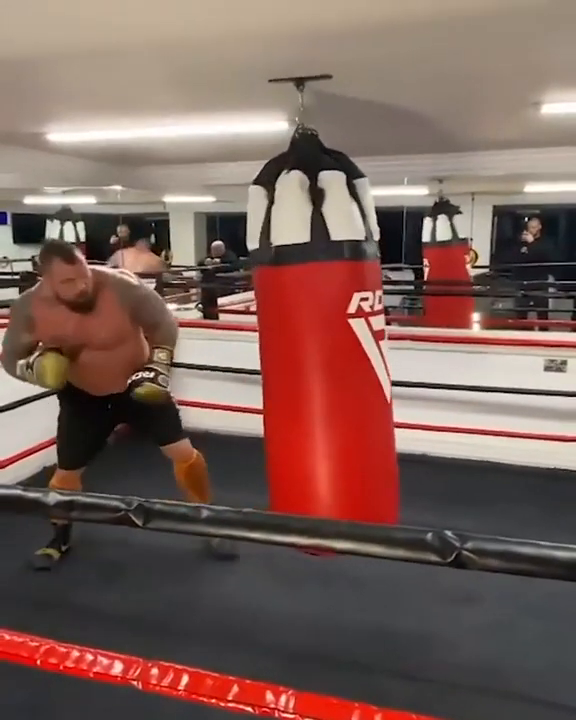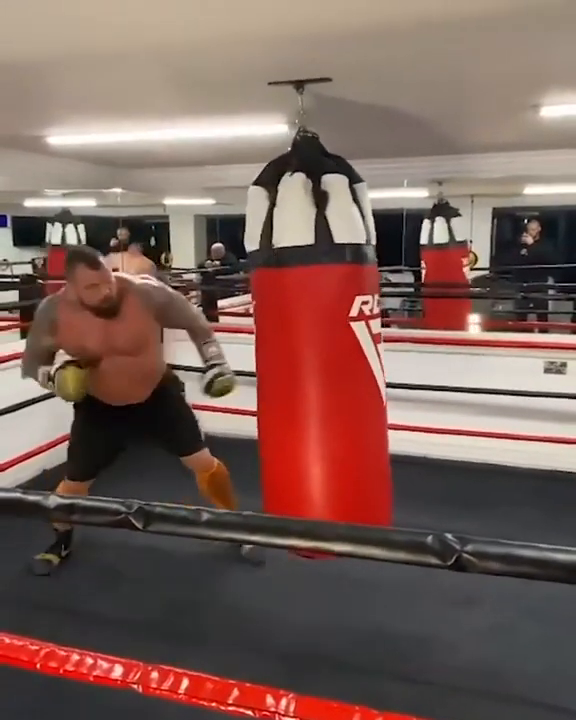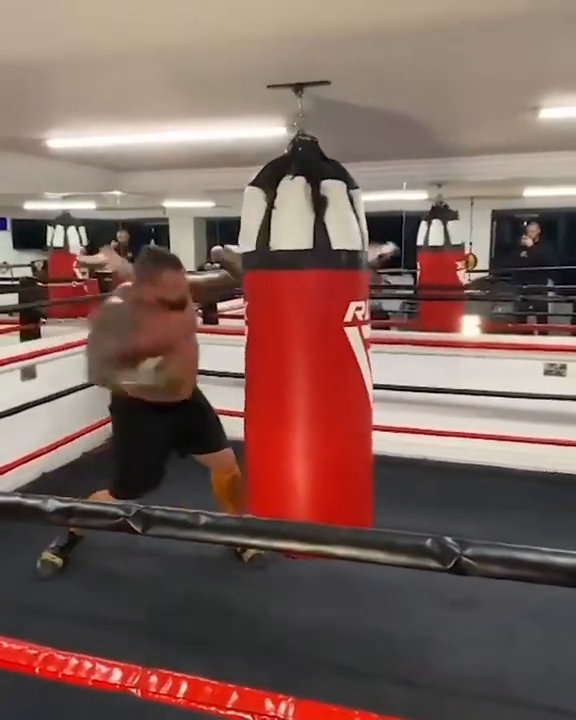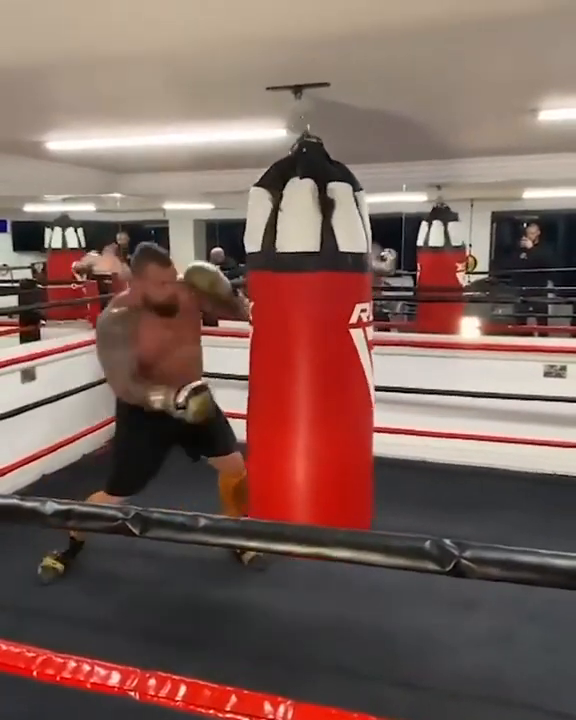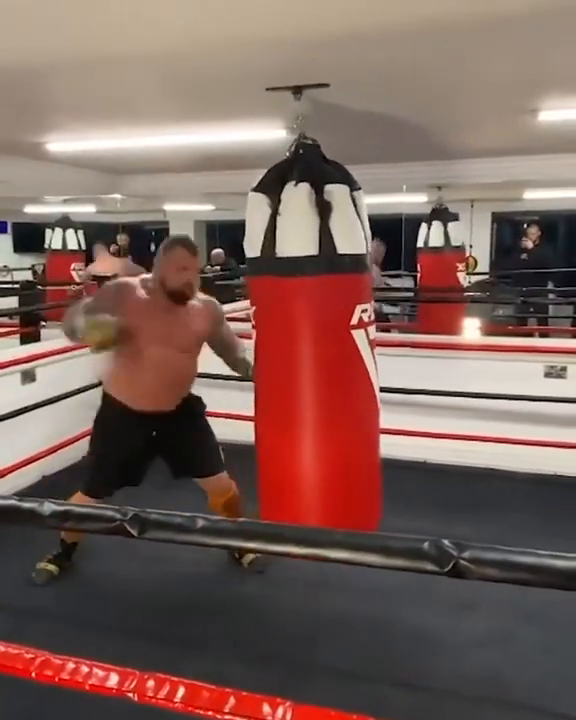
dt=0.2s
person 1, frame 1
left shoulder: (120, 286)
right shoulder: (30, 308)
left elbow: (164, 323)
left wrist: (157, 367)
right wrist: (36, 369)
left hip: (138, 383)
right hip: (82, 395)
left knee: (182, 451)
right knee: (68, 471)
right ankle: (60, 536)
person 1, frame 2
left shoulder: (145, 292)
right shoulder: (53, 312)
left elbow: (193, 320)
right elbow: (31, 362)
left wrist: (215, 361)
right wrist: (55, 378)
left hip: (157, 394)
right hip: (98, 405)
left knee: (202, 461)
right knee: (77, 481)
right ankle: (60, 541)
person 1, frame 3
left shoulder: (178, 287)
right shoulder: (118, 312)
right elbow: (101, 371)
right wrist: (145, 375)
left hip: (185, 397)
right hip: (139, 410)
left knee: (226, 463)
right knee: (122, 494)
right ankle: (67, 540)
person 1, frame 4
left shoulder: (187, 290)
right shoulder: (116, 321)
left elbow: (237, 311)
right elbow: (124, 385)
left wrist: (222, 290)
right wrist: (174, 400)
left hip: (194, 401)
right hip: (143, 412)
left knee: (234, 466)
right knee: (116, 494)
right ankle: (70, 546)
person 1, frame 5
left shoulder: (206, 309)
right shoulder: (124, 292)
left elbow: (233, 351)
right elbow: (73, 319)
left wrist: (257, 370)
right wrist: (88, 327)
left hip: (180, 412)
right hip: (121, 414)
left knee: (221, 486)
right knee: (92, 495)
right ankle: (64, 550)
